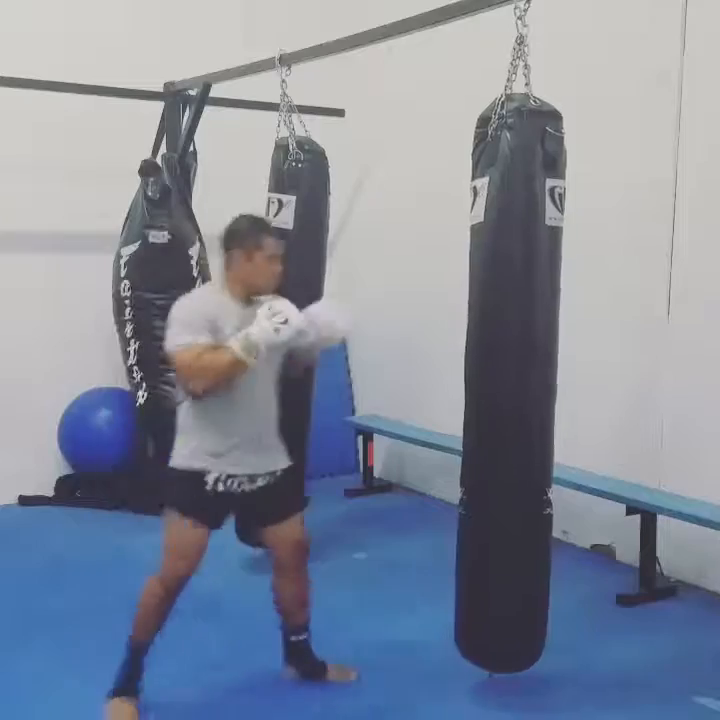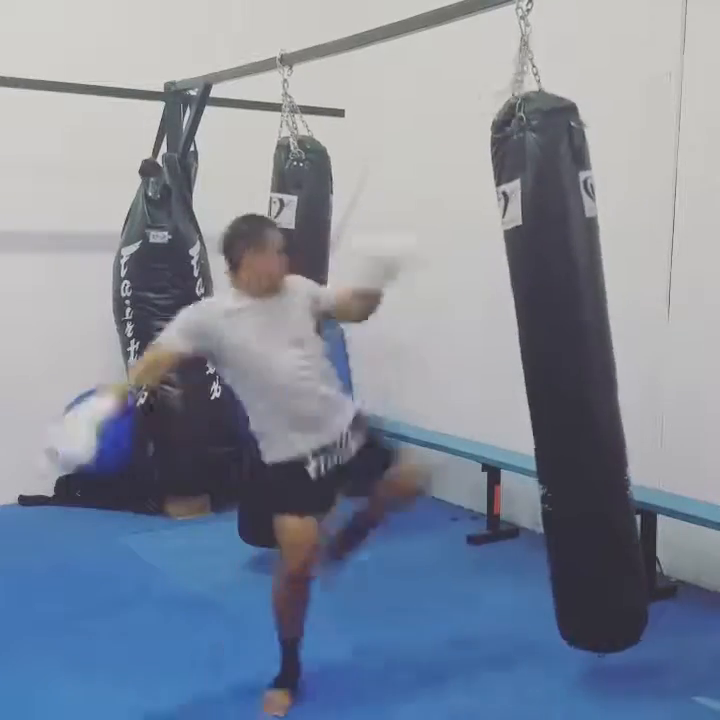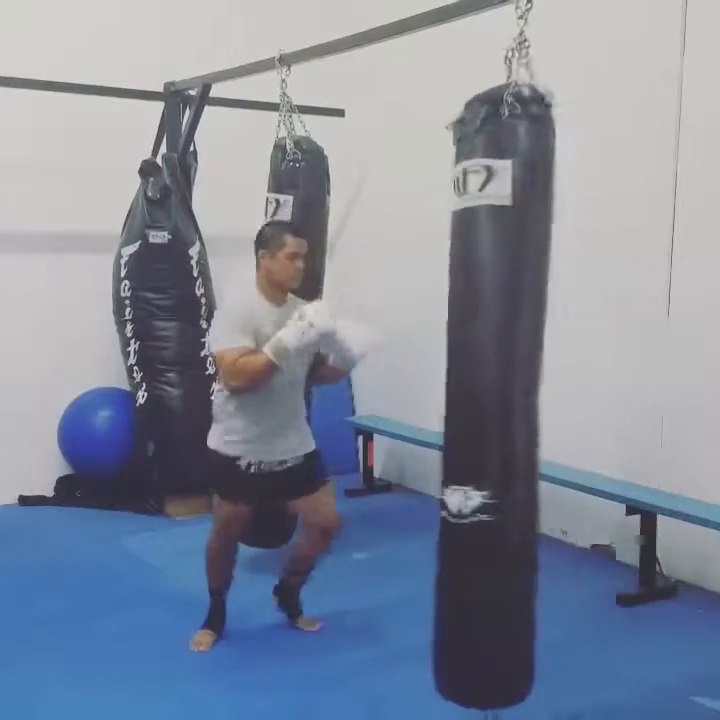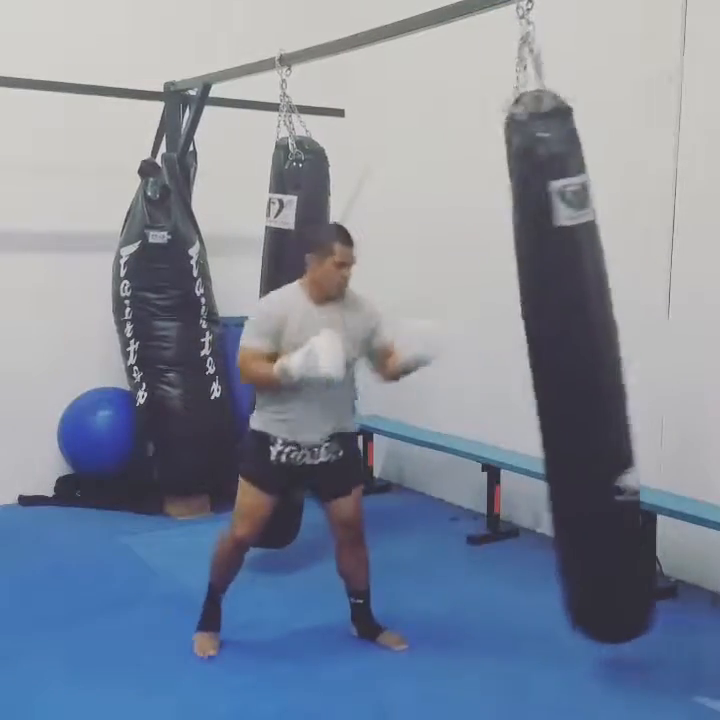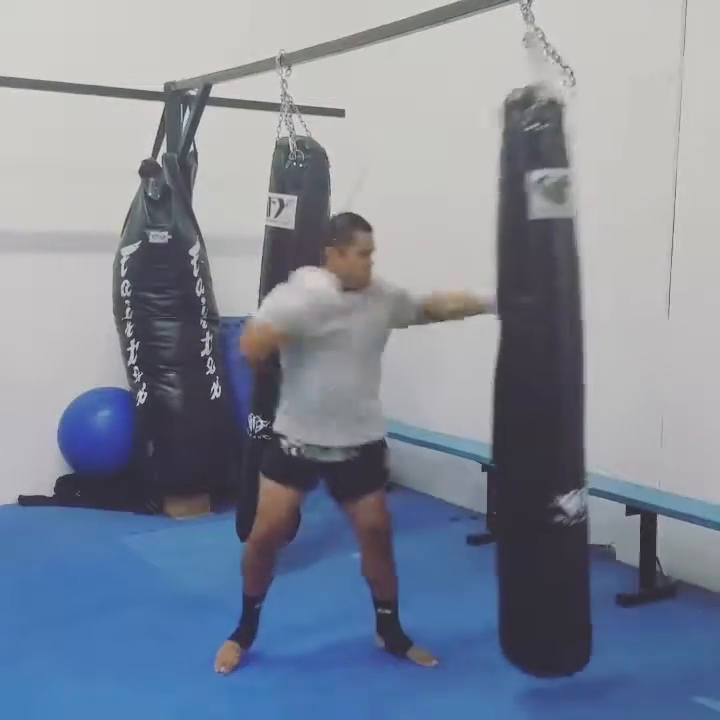
dt=1s
person 1, frame 1
left shoulder: (267, 308)
right shoulder: (196, 308)
left elbow: (269, 368)
right elbow: (198, 378)
left wrist: (310, 335)
right wrist: (256, 340)
left hip: (266, 463)
right hip: (203, 468)
left knee: (293, 554)
right knee: (174, 575)
left ankle: (301, 657)
person 1, frame 2
left shoulder: (297, 290)
right shoulder: (208, 317)
left elbow: (356, 309)
right elbow: (153, 363)
left wrist: (377, 281)
left hip: (346, 429)
right hip: (293, 457)
left knee: (407, 487)
right knee: (297, 567)
left ankle: (349, 536)
right ankle: (287, 674)
person 1, frame 3
left shoulder: (303, 311)
right shoulder: (236, 312)
left elbow: (318, 374)
right elbow: (237, 377)
left wrist: (342, 358)
right wrist: (287, 342)
left hip: (294, 447)
right hip: (238, 450)
left knee: (326, 524)
right knee: (225, 537)
left ankle: (288, 595)
right ankle: (215, 616)
person 1, frame 4
left shoulder: (359, 310)
right shoulder: (273, 307)
left elbow: (386, 366)
right elbow: (248, 373)
left wrist: (409, 360)
right wrist: (296, 366)
left hip: (334, 441)
right hip: (273, 439)
left knee: (351, 530)
right knee: (241, 535)
left ankle: (364, 620)
right ankle: (210, 618)
person 1, frame 5
left shoulder: (383, 295)
right shoulder: (292, 294)
left elbow: (437, 307)
right elbow: (251, 351)
left wrist: (488, 301)
right wrist: (291, 313)
left hip: (359, 442)
right hip: (298, 437)
left knee: (375, 534)
right knee: (267, 533)
left ankle: (390, 631)
right ankle: (245, 630)
